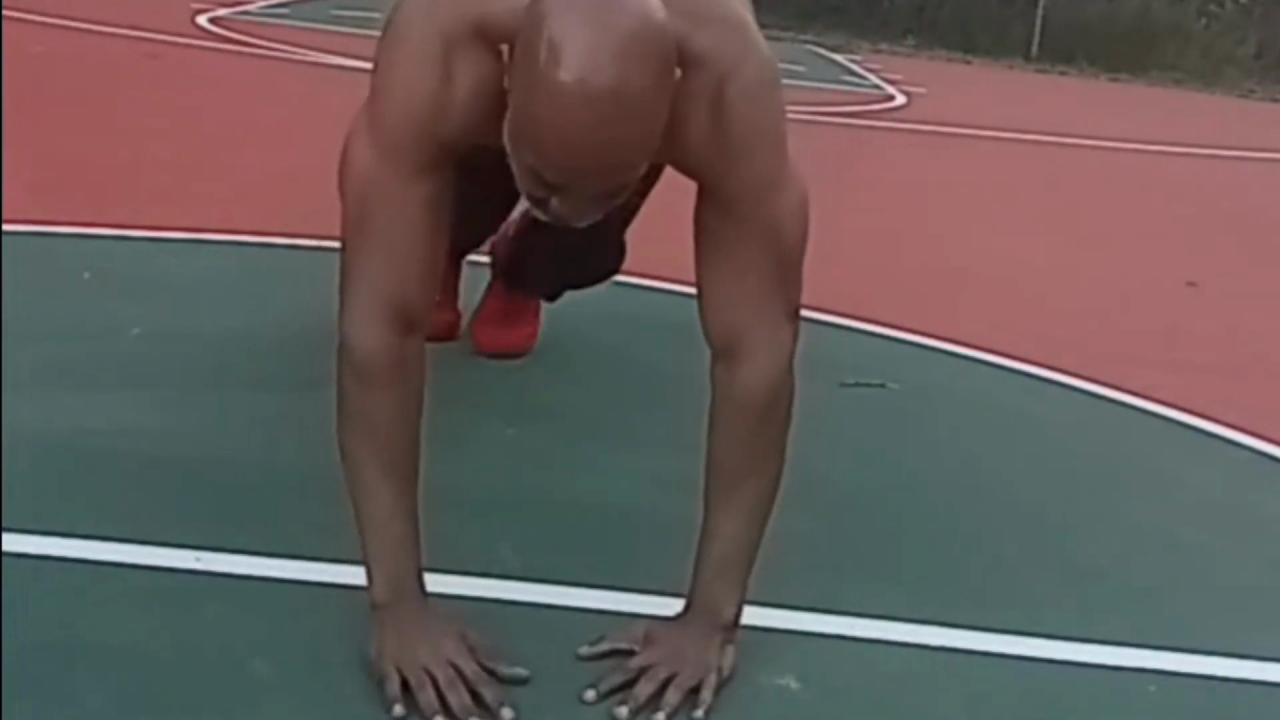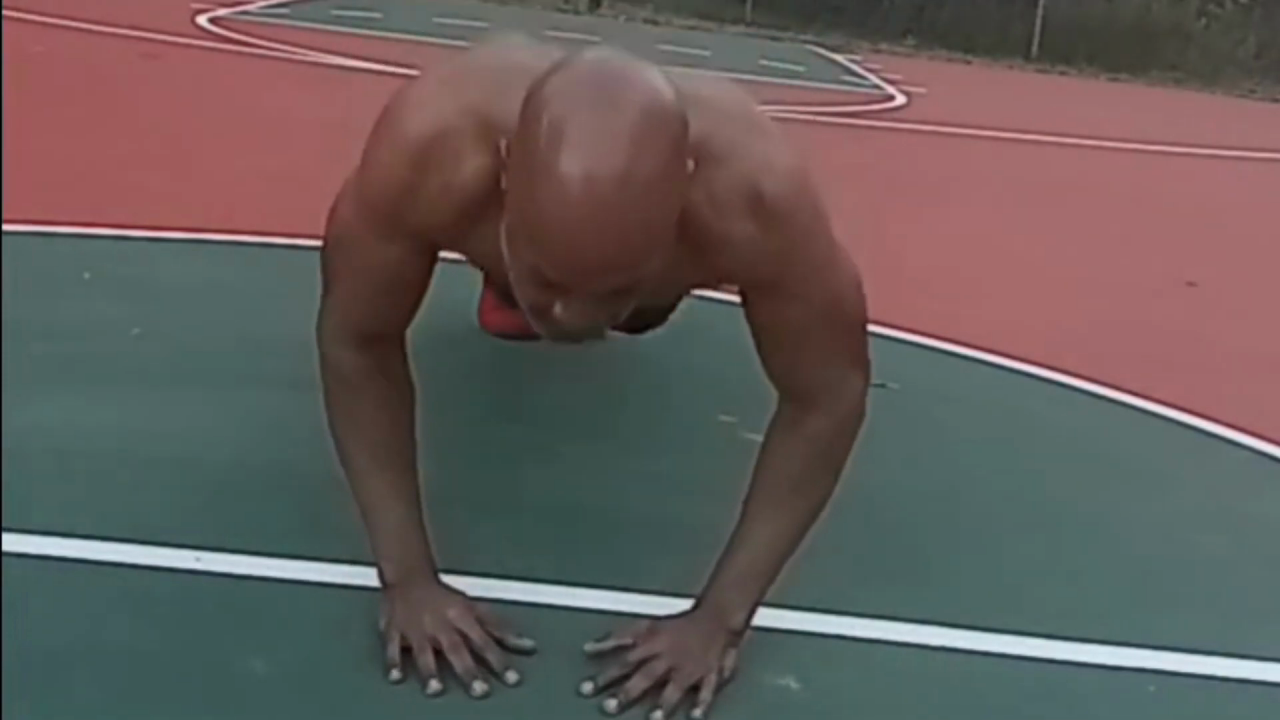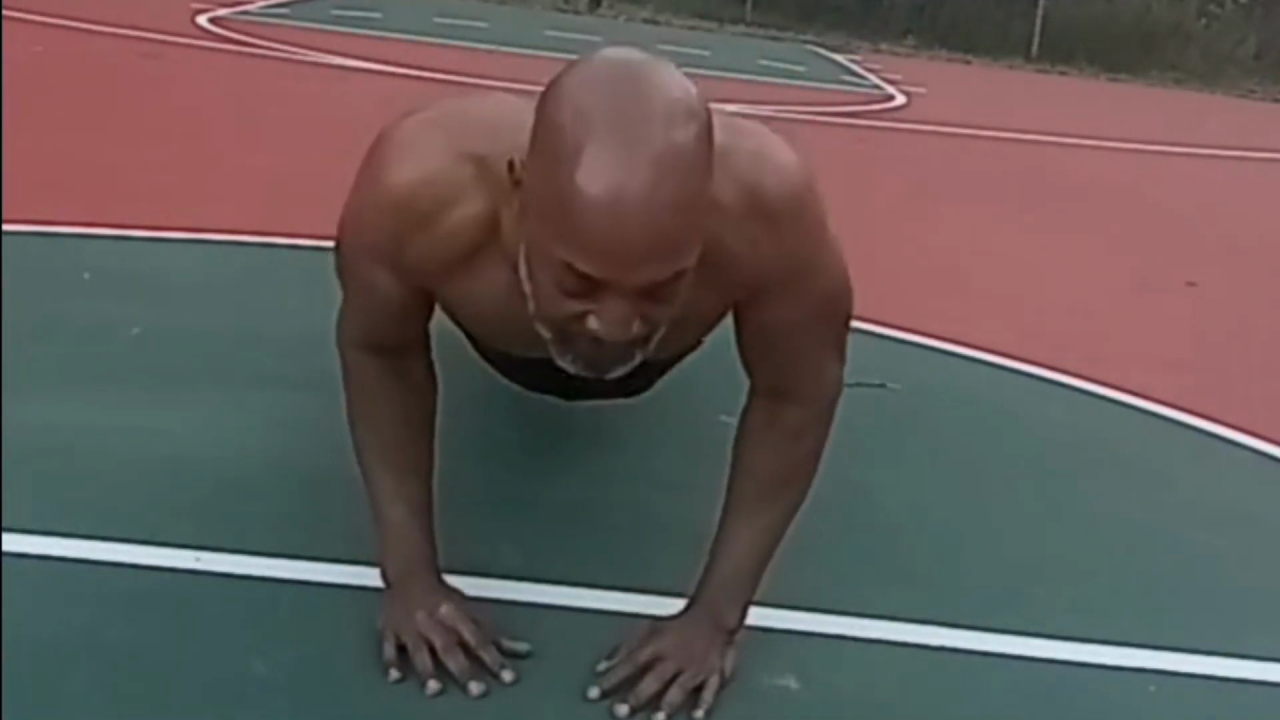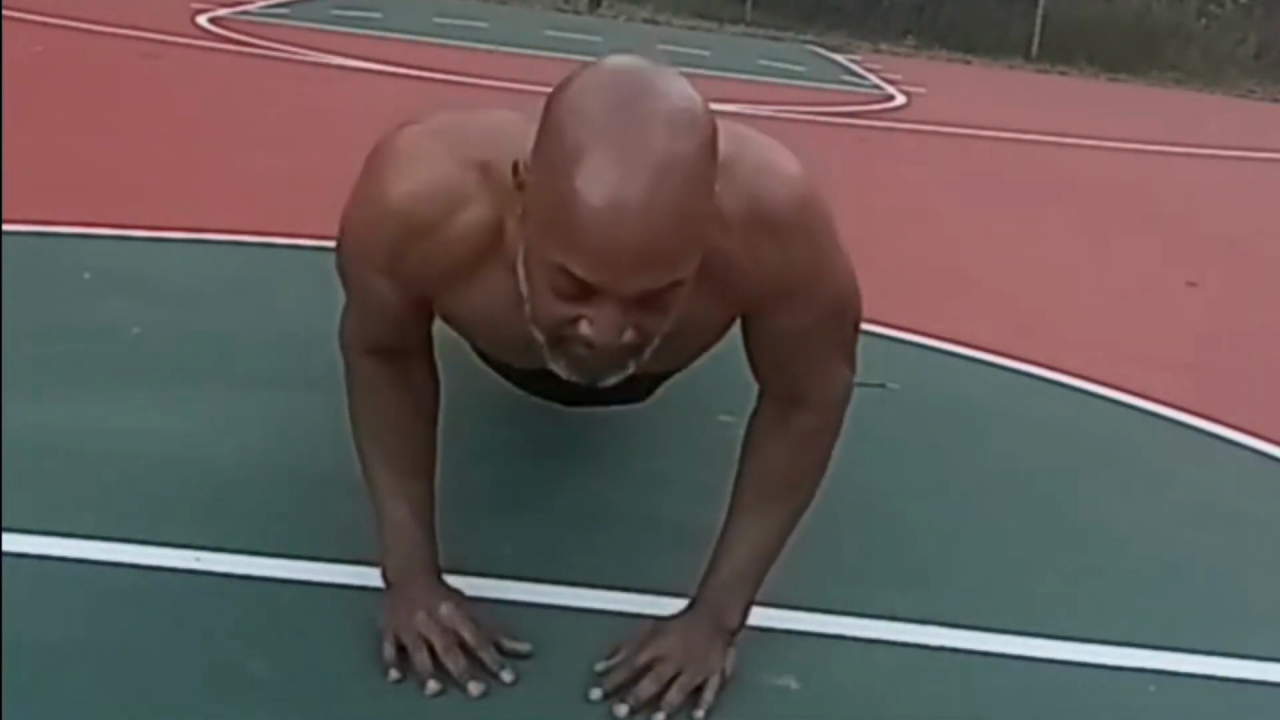
dt=1s
person 1, frame 1
left shoulder: (731, 87)
left elbow: (756, 351)
right elbow: (378, 328)
left wrist: (711, 615)
right wrist: (397, 601)
left ankle: (526, 269)
right ankle: (441, 260)
person 1, frame 2
left shoulder: (754, 196)
right shoulder: (430, 151)
left elbow: (829, 394)
right elbow: (358, 342)
left wrist: (722, 613)
right wrist: (405, 574)
person 1, frame 3
left shoulder: (767, 202)
right shoulder: (418, 186)
left elbow: (797, 394)
right elbow: (377, 348)
left wrist: (718, 614)
right wrist: (408, 577)
person 1, frame 4
left shoulder: (772, 214)
right shoulder: (419, 197)
left elbow: (809, 398)
right elbow: (379, 351)
left wrist: (719, 613)
right wrist: (408, 575)
